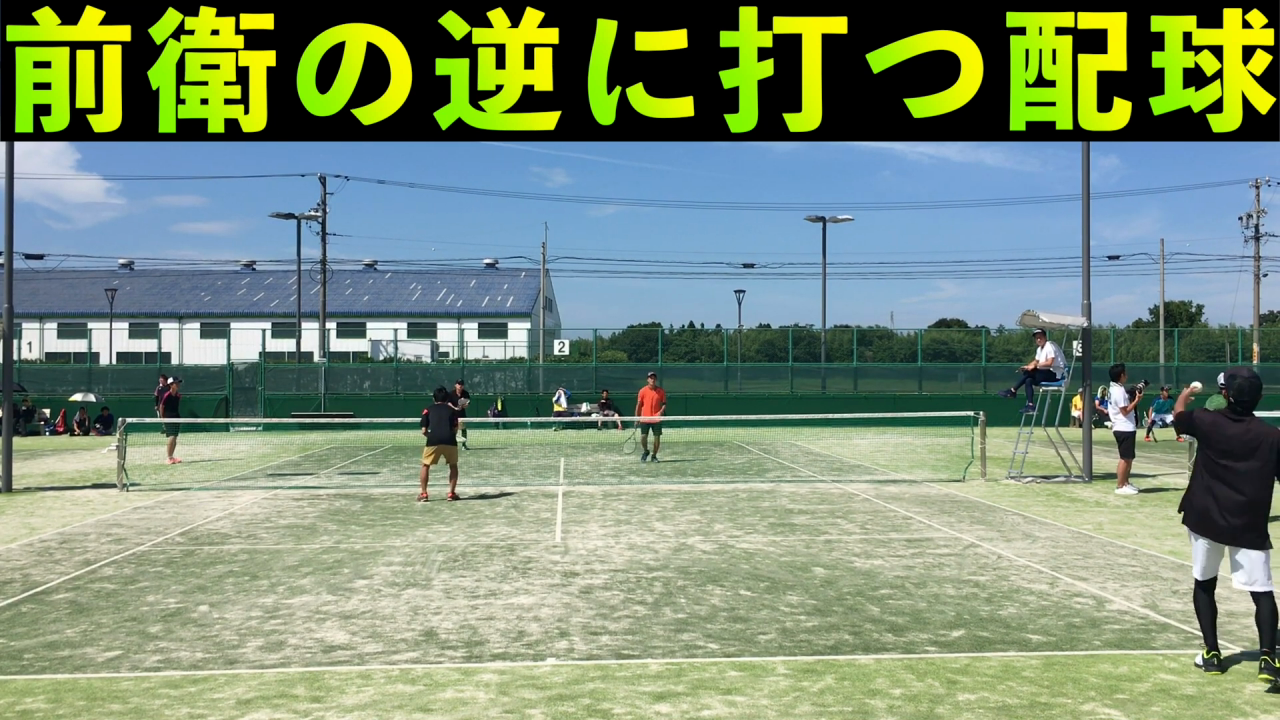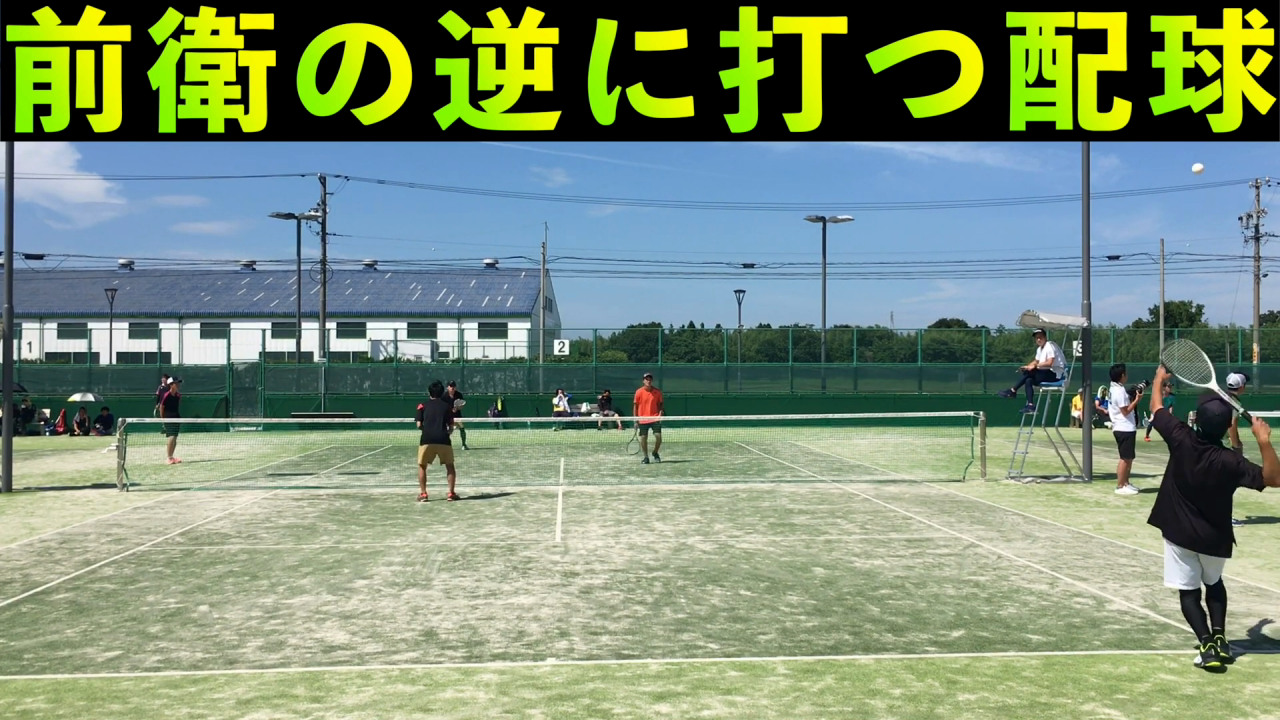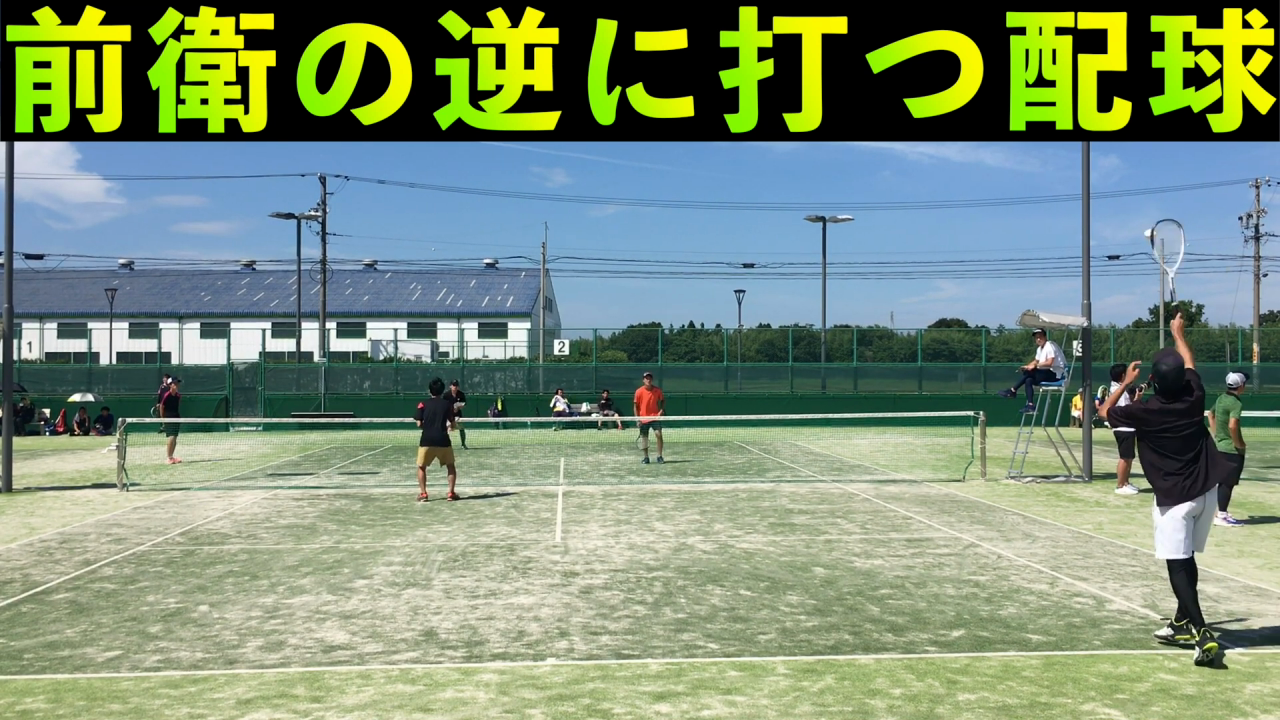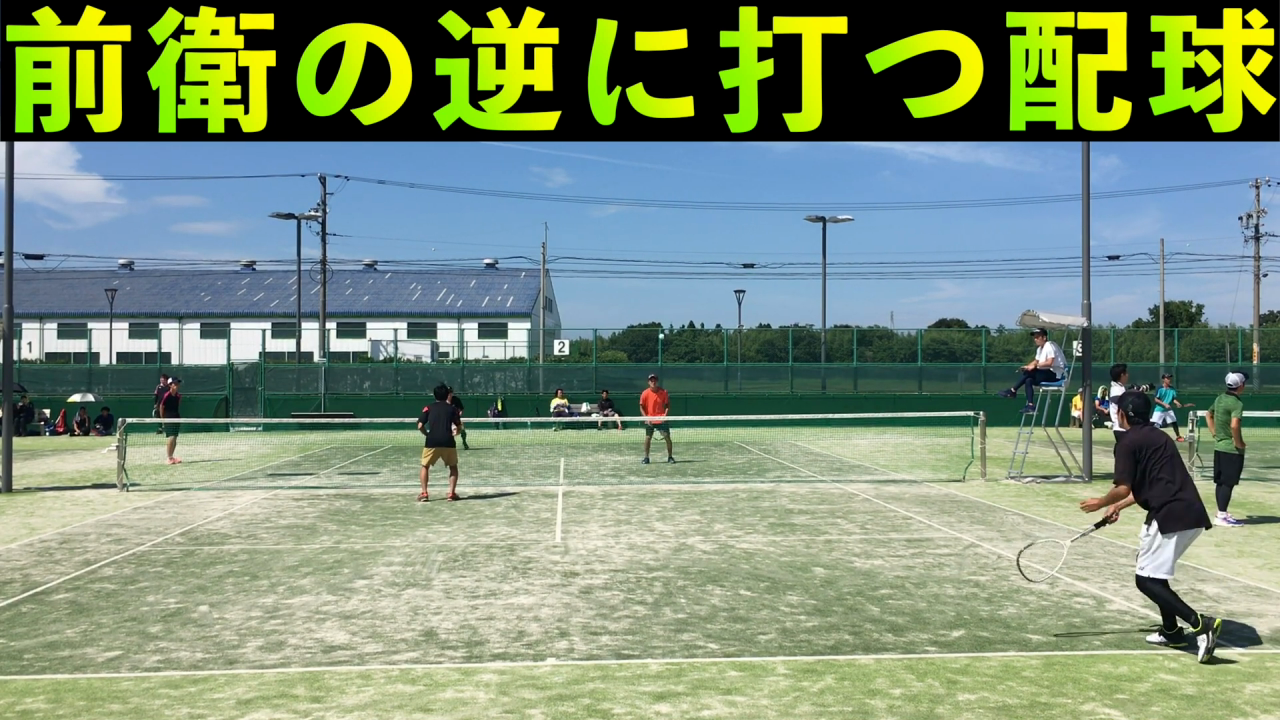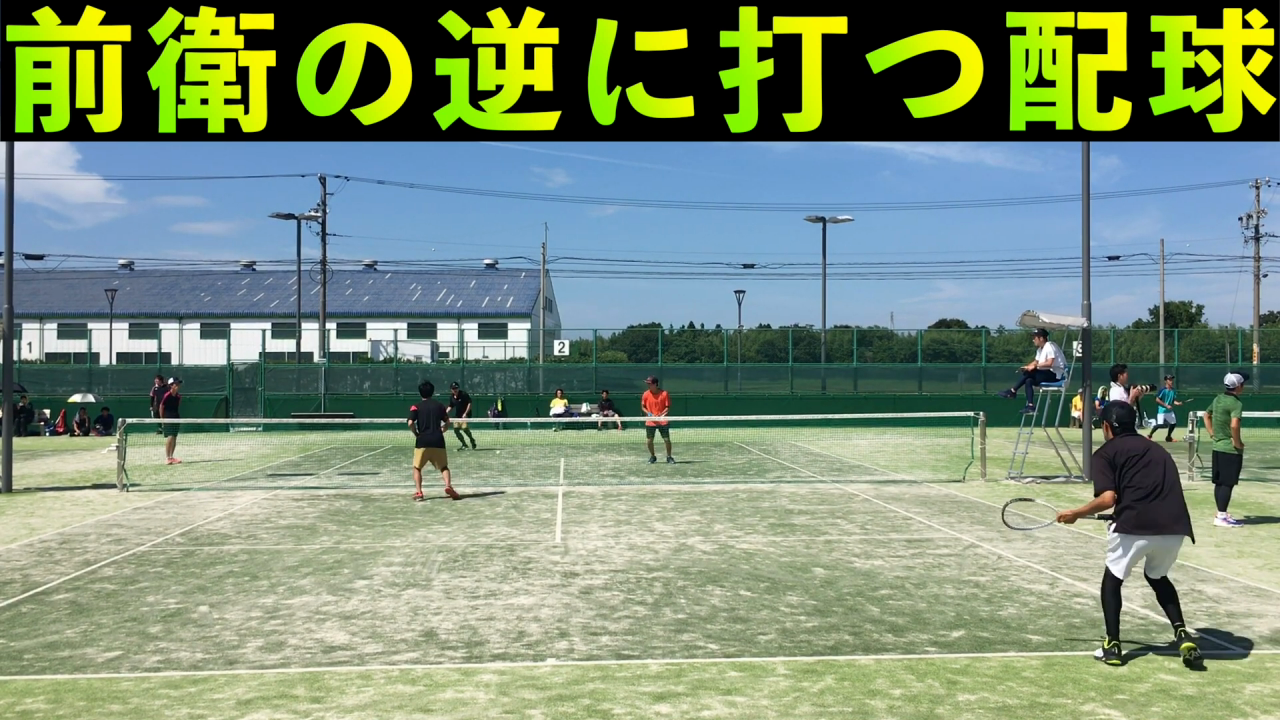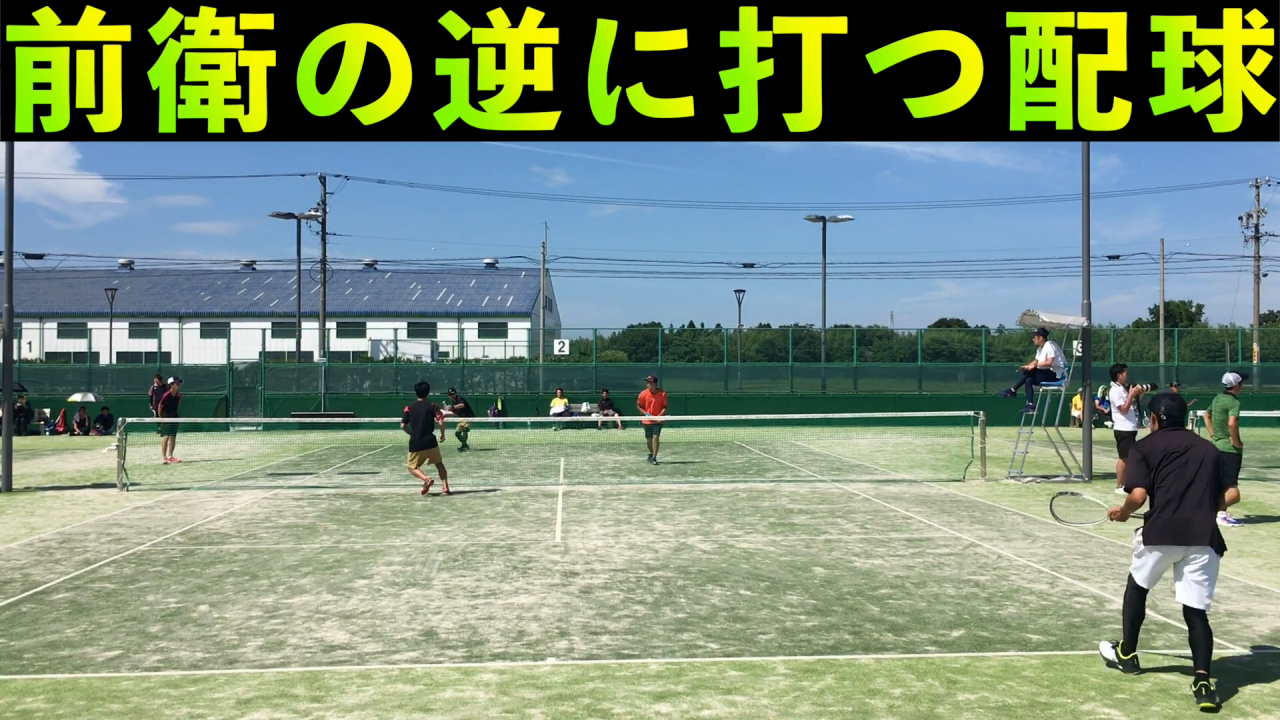
dt=0.4s
person 1, frame 1
left shoulder: (1206, 422)
left elbow: (1178, 415)
left wrist: (1185, 394)
left hip: (1205, 522)
right hip: (1248, 529)
left knee: (1204, 585)
left ankle: (1211, 654)
person 1, frame 2
left shoulder: (1181, 440)
right shoulder: (1230, 462)
left elbow: (1156, 406)
left wrist: (1159, 379)
left hip: (1179, 534)
right hip: (1216, 538)
left knee: (1189, 592)
right knee: (1214, 584)
left ankle: (1207, 645)
right ankle: (1219, 639)
person 1, frame 3
left shoulder: (1144, 411)
right shoulder: (1194, 395)
left elbow: (1106, 412)
right elbow: (1190, 363)
left wrist: (1127, 381)
right wrist: (1178, 334)
left hip: (1174, 496)
right hip: (1205, 492)
left knee: (1178, 567)
right knee: (1185, 560)
left ankle: (1202, 635)
right ankle: (1182, 626)
person 1, frame 4
left shoulder: (1127, 442)
right shoulder: (1160, 437)
left elbow: (1123, 488)
left wrist: (1099, 503)
right wrist: (1122, 504)
left hip: (1169, 517)
right hip: (1193, 514)
left knee: (1145, 581)
right knee: (1150, 568)
left ankle: (1201, 623)
right ankle: (1172, 630)
person 1, frame 5
left shoulder: (1105, 453)
right shoulder: (1159, 450)
left elbow: (1107, 499)
right elbow: (1173, 491)
left wrist: (1075, 513)
left hip: (1134, 525)
right hip: (1174, 525)
left knee: (1112, 580)
right knee: (1158, 579)
left ankle: (1113, 646)
right ankle: (1182, 632)
person 1, frame 6
left shoulder: (1144, 448)
right shoulder: (1210, 449)
left elbow: (1137, 496)
right elbow: (1231, 495)
left wrist: (1120, 512)
left hip: (1160, 534)
right hip: (1203, 540)
left knee: (1138, 588)
right knee: (1196, 613)
left ankle: (1126, 653)
right ankle: (1203, 679)
